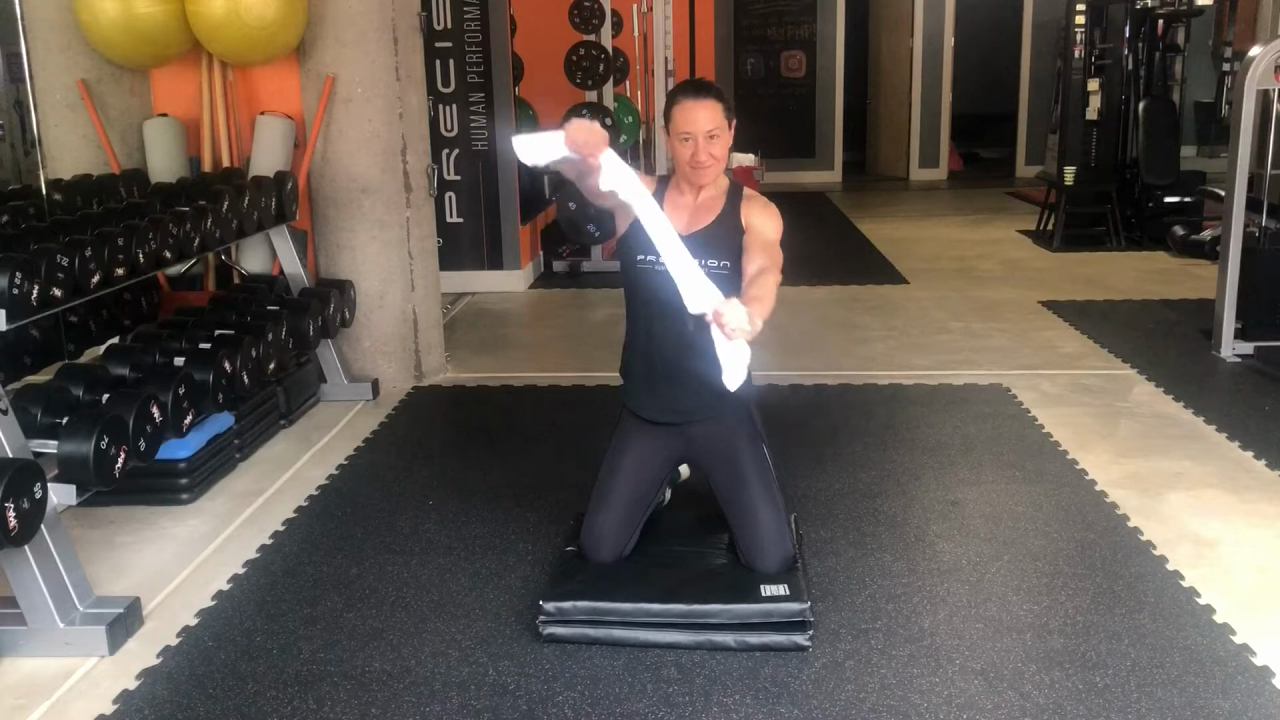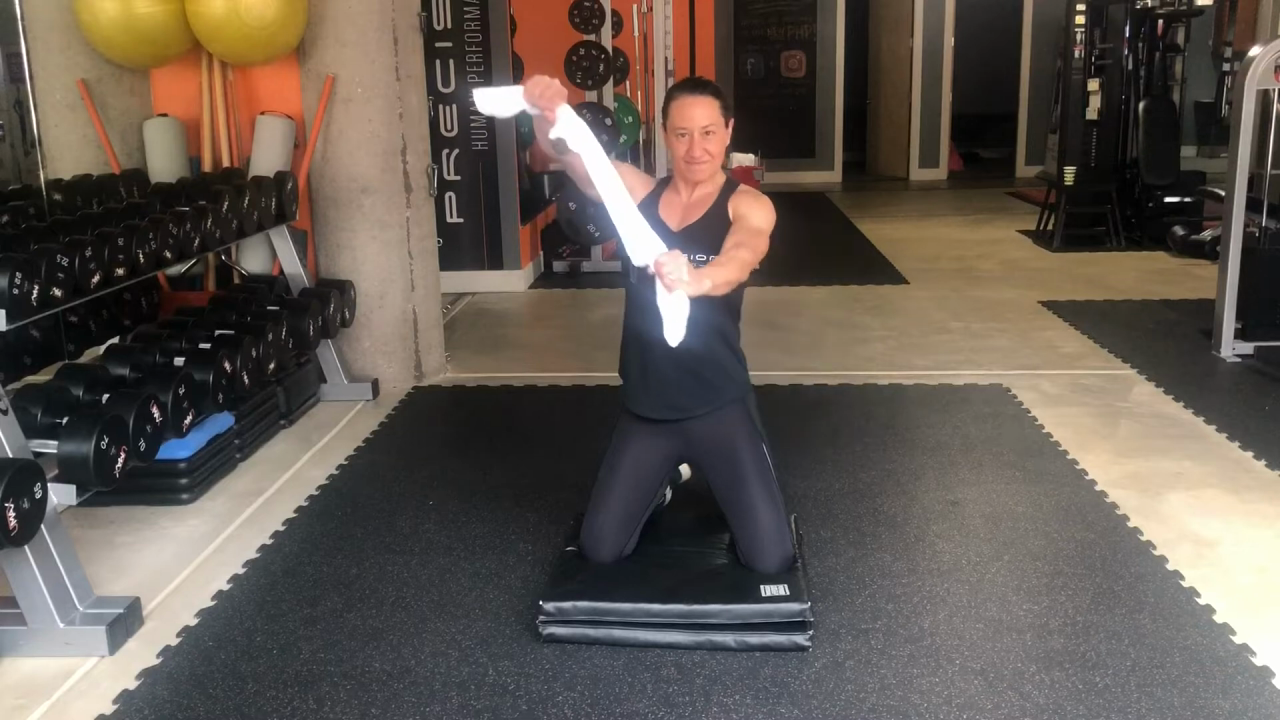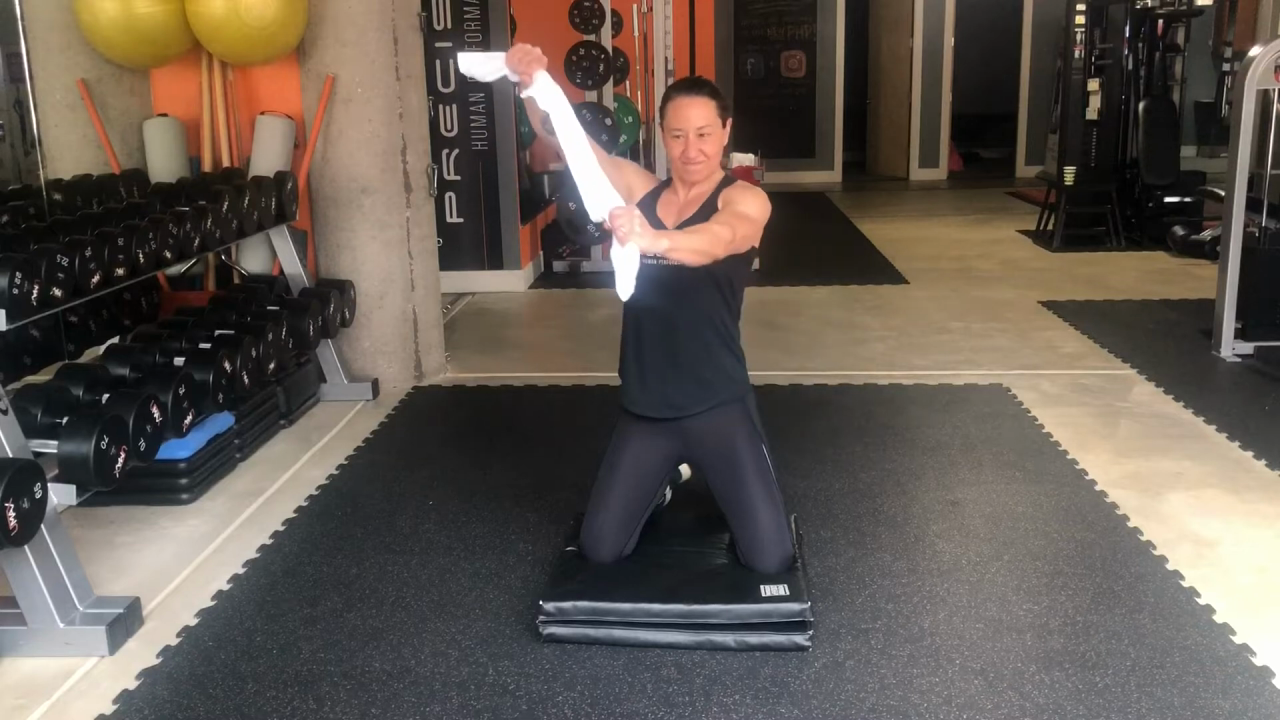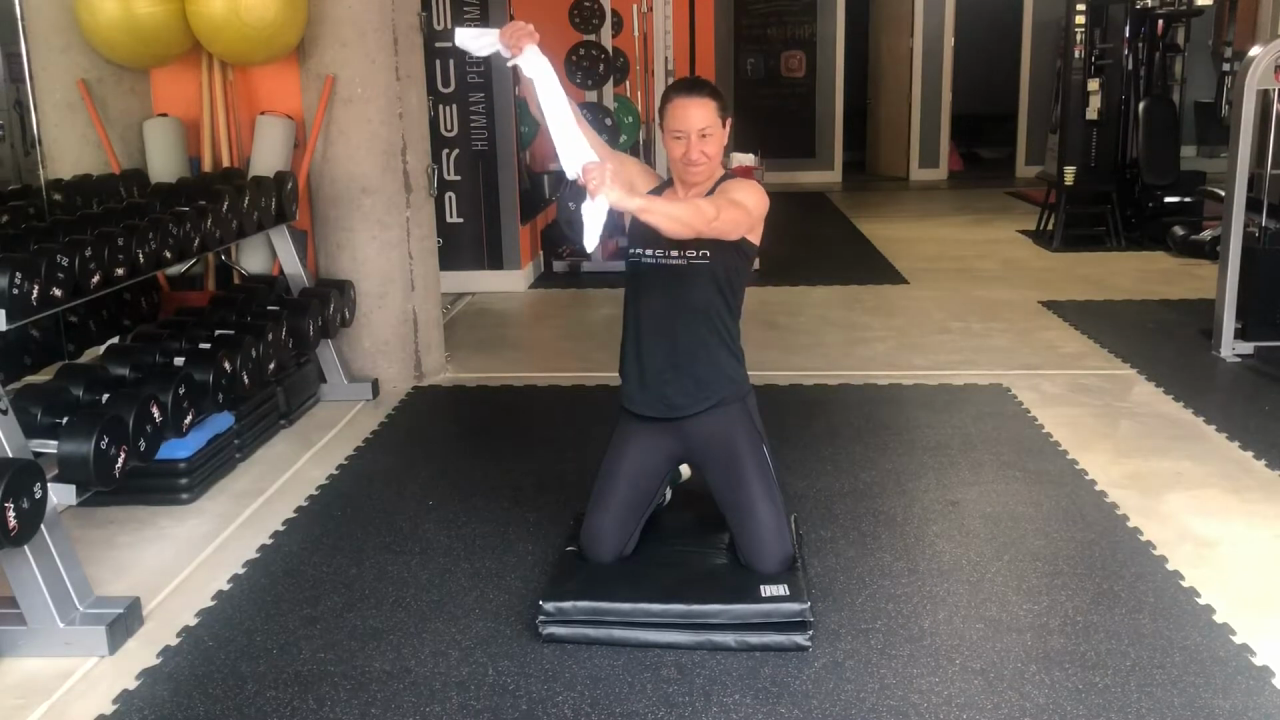
dt=0.4s
person 1, frame 1
left shoulder: (755, 211)
left elbow: (764, 272)
right elbow: (584, 175)
left wrist: (750, 316)
right wrist: (580, 148)
left hip: (722, 409)
right hip: (645, 410)
left knee: (772, 559)
right knee: (599, 549)
left ankle: (711, 483)
right ankle: (661, 483)
person 1, frame 2
left shoulder: (749, 205)
right shoulder: (635, 190)
left elbow: (740, 259)
right elbow: (568, 153)
left wrist: (697, 280)
right wrist: (546, 112)
left hip: (720, 406)
right hip: (644, 409)
left knee: (772, 559)
right knee: (599, 549)
left ankle: (709, 479)
right ankle: (661, 485)
person 1, frame 3
left shoulder: (745, 201)
right shoulder: (636, 187)
left elbow: (717, 241)
right elbow: (563, 135)
left wrist: (655, 240)
right wrist: (532, 84)
left hip: (719, 407)
right hip: (644, 408)
left knee: (771, 558)
right knee: (599, 549)
left ankle: (721, 486)
right ankle: (662, 482)
person 1, frame 4
left shoulder: (746, 197)
right shoulder: (643, 185)
left elbow: (701, 218)
left wrist: (626, 199)
right wrist: (526, 62)
left hip: (719, 408)
right hip: (644, 409)
left knee: (771, 558)
right knee: (598, 548)
left ankle: (715, 479)
right ankle: (662, 481)
